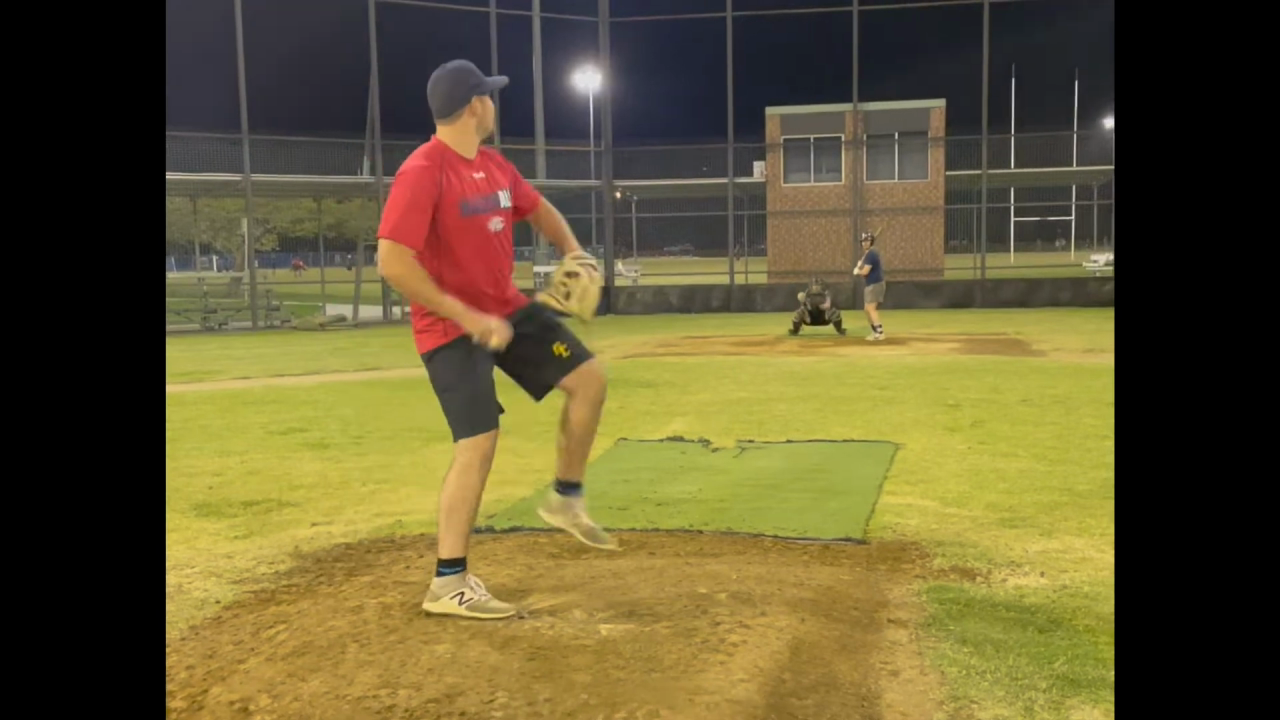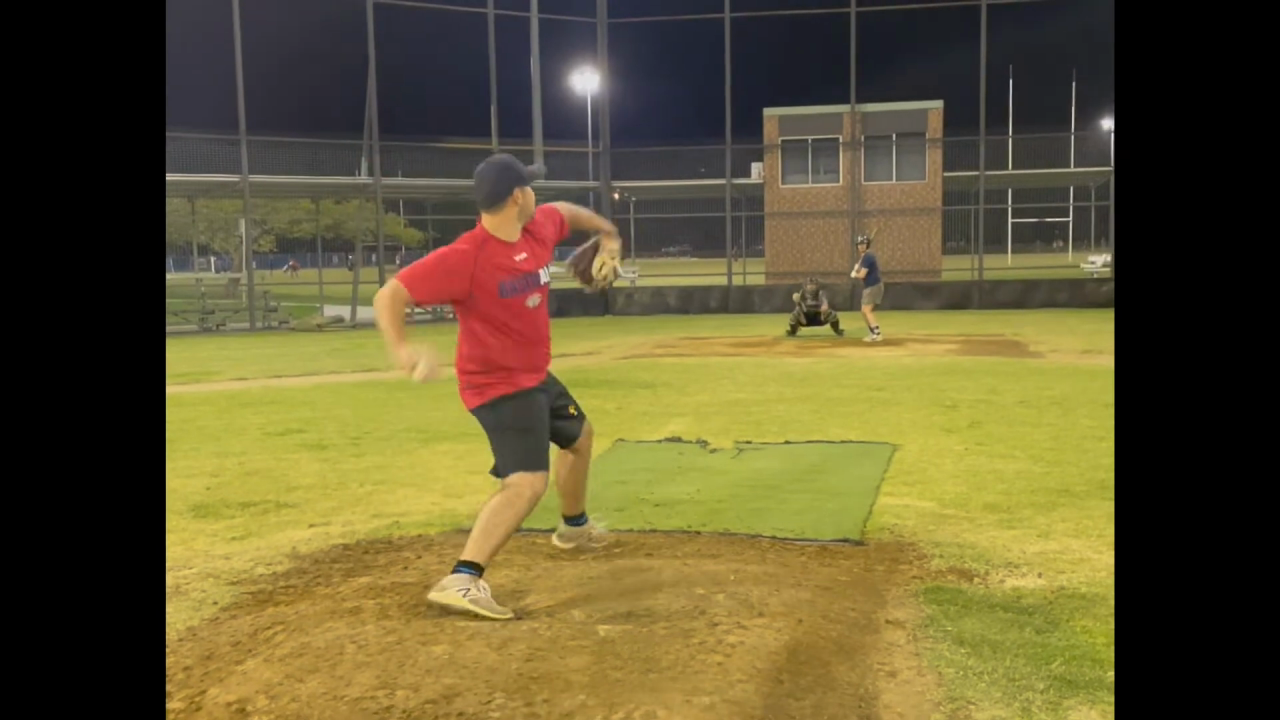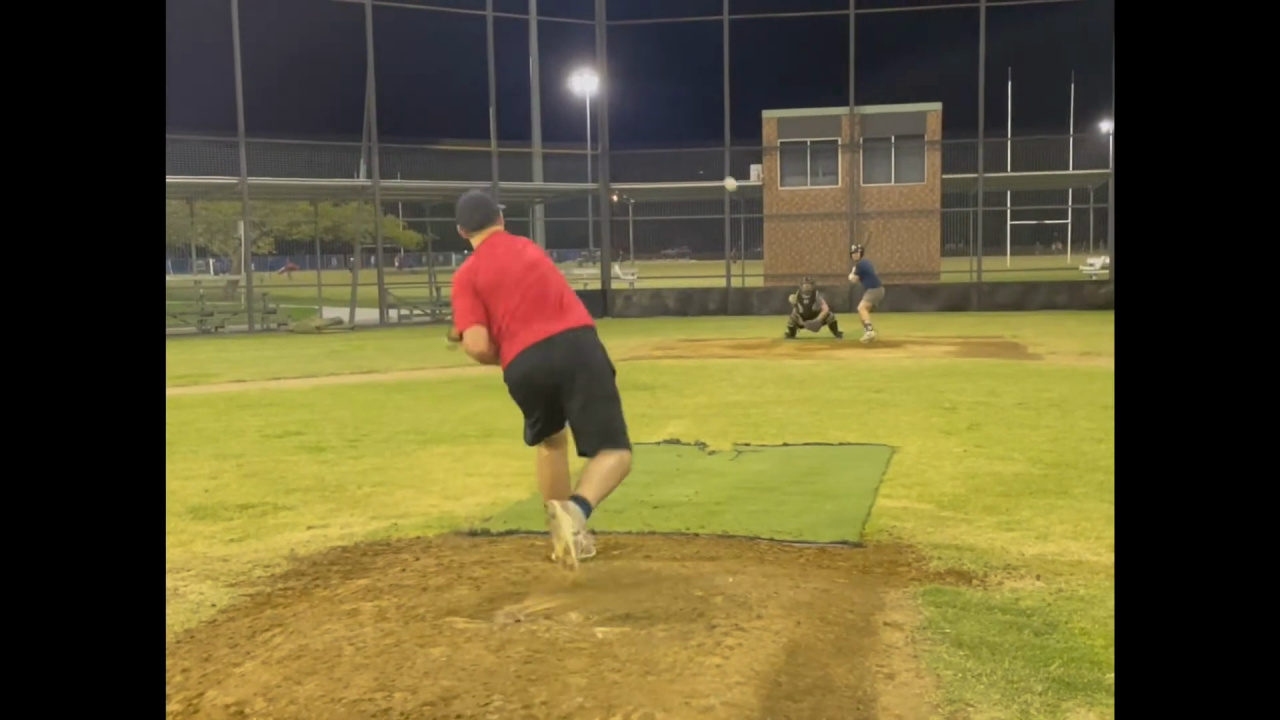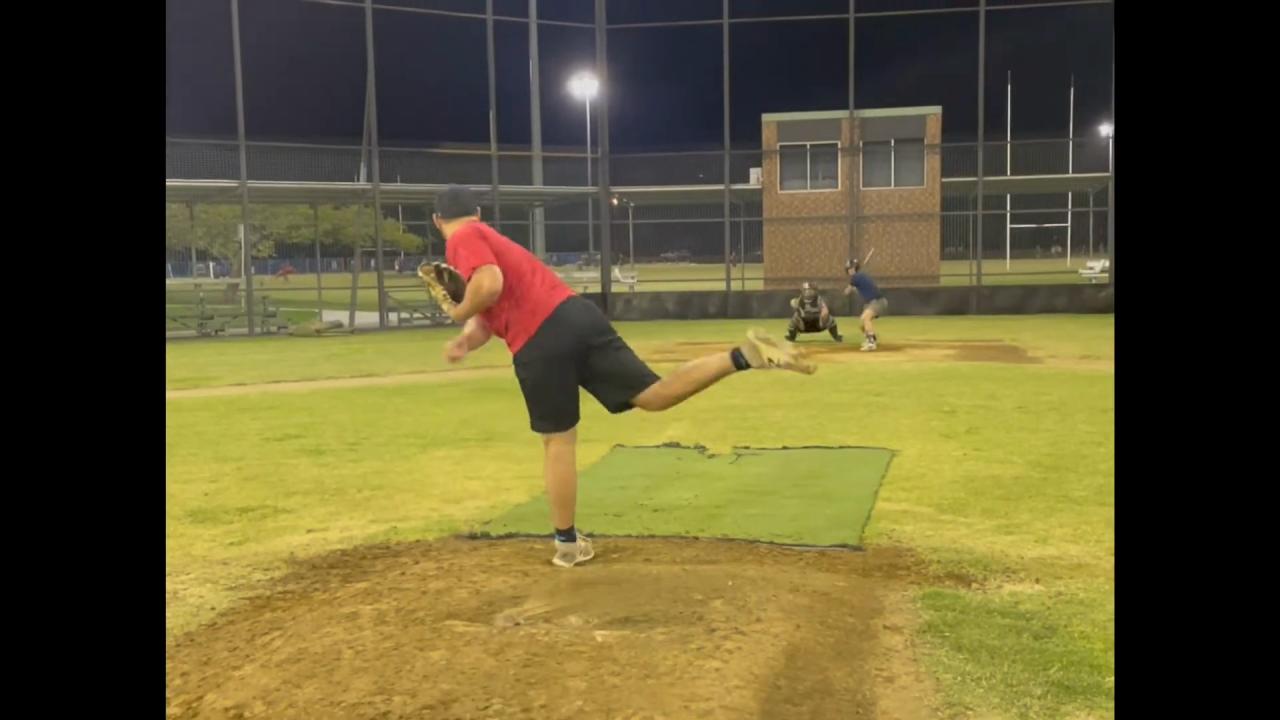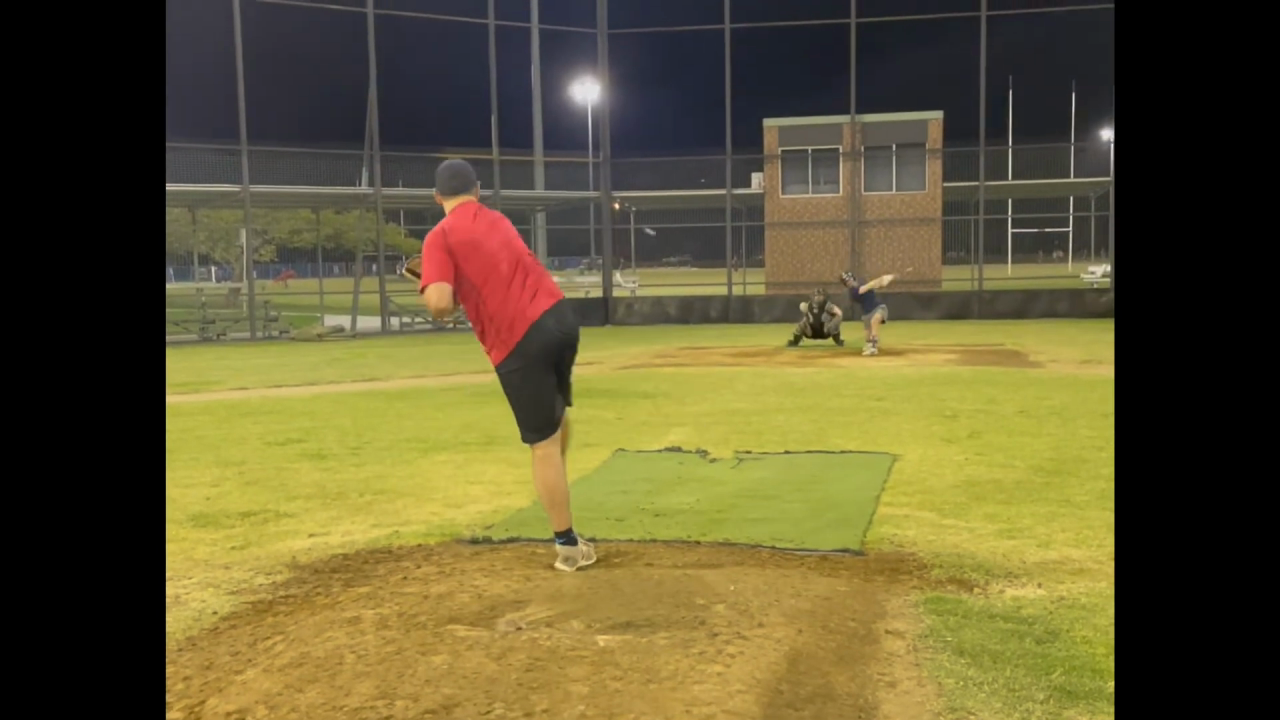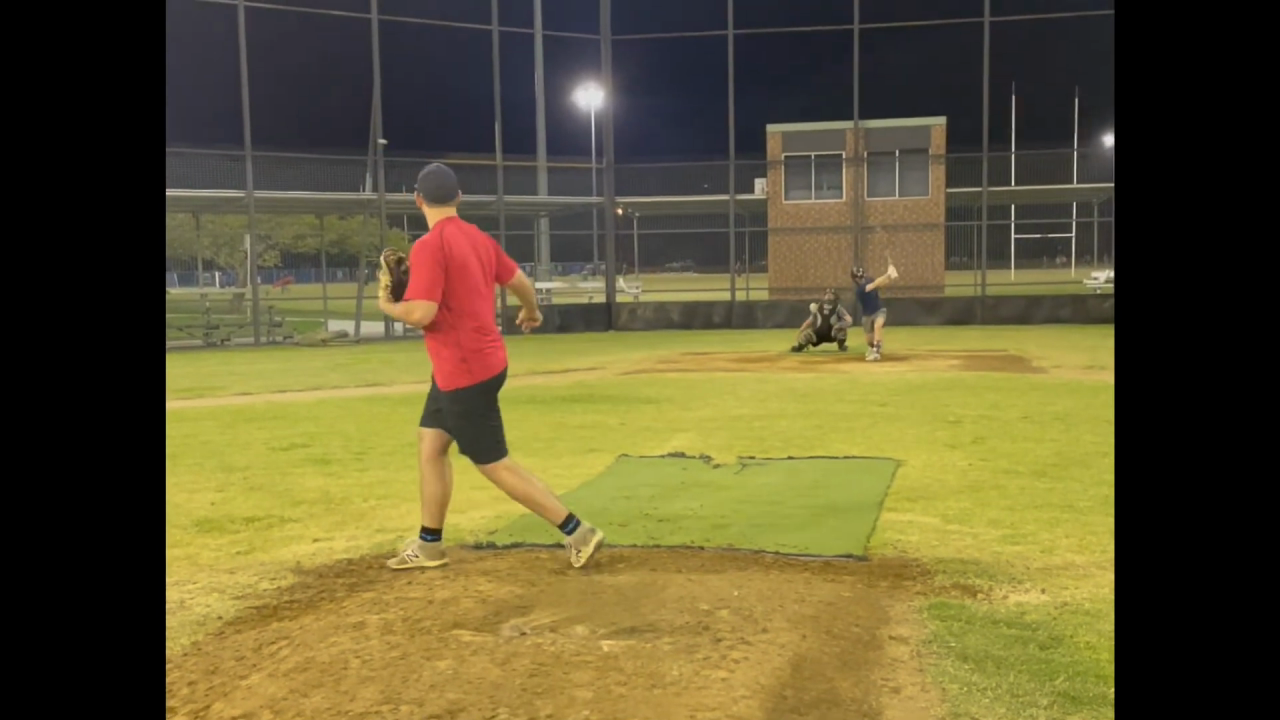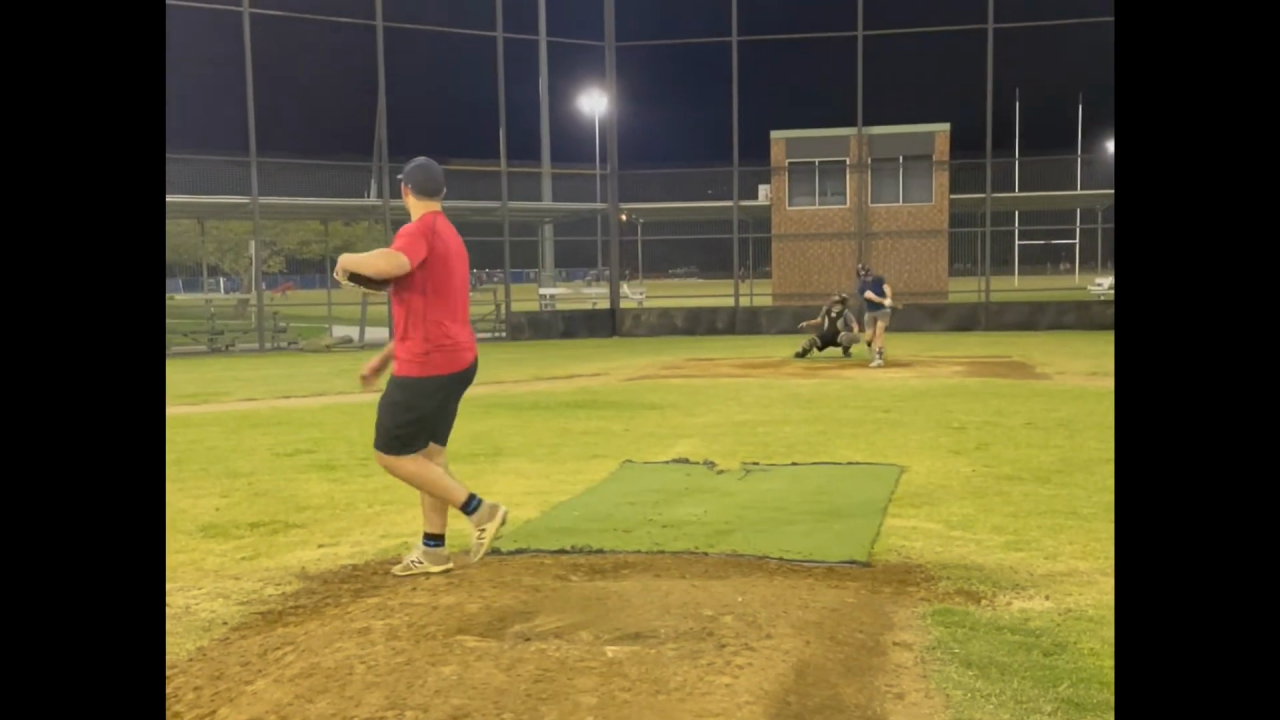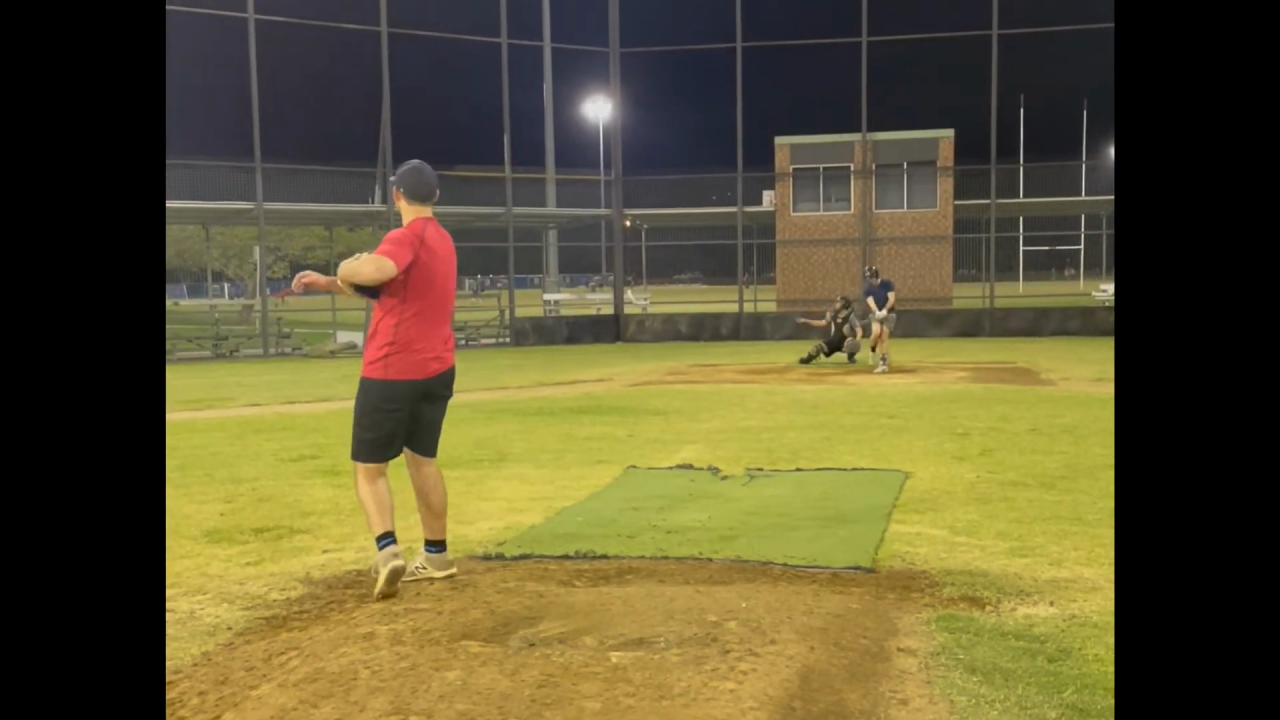
dt=0.3s
person 1, frame 1
left shoulder: (497, 168)
right shoulder: (420, 173)
left elbow: (541, 209)
right elbow: (391, 265)
left wrist: (575, 254)
right wrist: (467, 316)
left hip: (507, 310)
right hip: (450, 329)
left knee: (590, 378)
right knee: (479, 443)
left ankle: (568, 498)
right ankle: (449, 583)
person 1, frame 2
left shoulder: (541, 229)
right shoulder: (462, 258)
left elbow: (564, 209)
right elbow: (387, 297)
left wrist: (602, 229)
right wrist: (402, 349)
left hip: (536, 379)
right hip: (498, 389)
left knee: (580, 436)
right knee: (527, 481)
left ankle: (574, 527)
right ankle: (461, 579)
person 1, frame 3
left shoulder: (467, 274)
right shoulder: (528, 248)
left elbow: (476, 347)
left wrist: (503, 355)
left hip: (526, 365)
right hip: (577, 348)
left knee: (550, 443)
right knee: (611, 457)
left ankle: (572, 537)
right ankle: (575, 509)
person 1, frame 4
left shoulder: (461, 240)
right shoulder: (488, 238)
left elbow: (490, 285)
right elbow: (488, 319)
left wrist: (461, 310)
right wrist: (463, 342)
left hip: (542, 347)
right hip: (572, 318)
left knee: (558, 441)
right knee: (657, 394)
left ankle: (567, 542)
right ankle: (744, 355)
person 1, frame 5
left shoulder: (439, 237)
right shoulder: (497, 220)
left elbow: (440, 303)
left wrist: (431, 292)
left hip: (516, 344)
right hip: (557, 318)
left knee: (540, 444)
right knee: (554, 411)
left ankle: (571, 546)
right ankle: (553, 481)
person 1, frame 6
left shoulder: (428, 247)
right shoulder: (481, 240)
left elbow: (422, 314)
right elbow: (522, 284)
left wrist: (388, 306)
right wrist: (531, 310)
left hip: (464, 373)
right hip: (481, 363)
left knee: (495, 465)
right knee: (430, 444)
left ankle: (577, 532)
right ankle: (428, 543)
person 1, frame 7
left shoulder: (419, 231)
right shoulder: (449, 236)
left elbow: (395, 265)
left wrist: (351, 260)
right wrist: (384, 357)
left hip: (427, 366)
right hip: (458, 361)
left knee: (393, 454)
right knee: (426, 452)
left ankle: (479, 510)
right ankle: (433, 549)
person 1, frame 8
left shoulder: (408, 236)
right shoulder: (442, 239)
left elbow: (375, 272)
left wrist: (345, 268)
right wrist: (325, 283)
left hip: (393, 371)
right hip: (437, 370)
left knee: (368, 467)
right knee: (423, 460)
left ankle: (388, 550)
right ankle: (437, 554)
